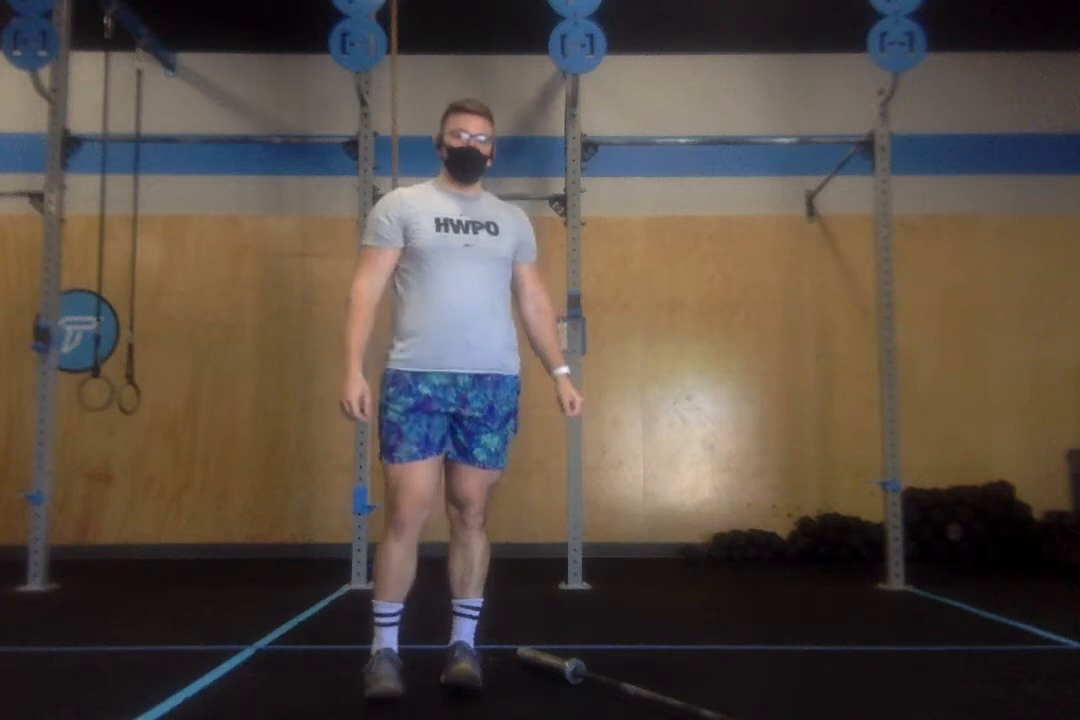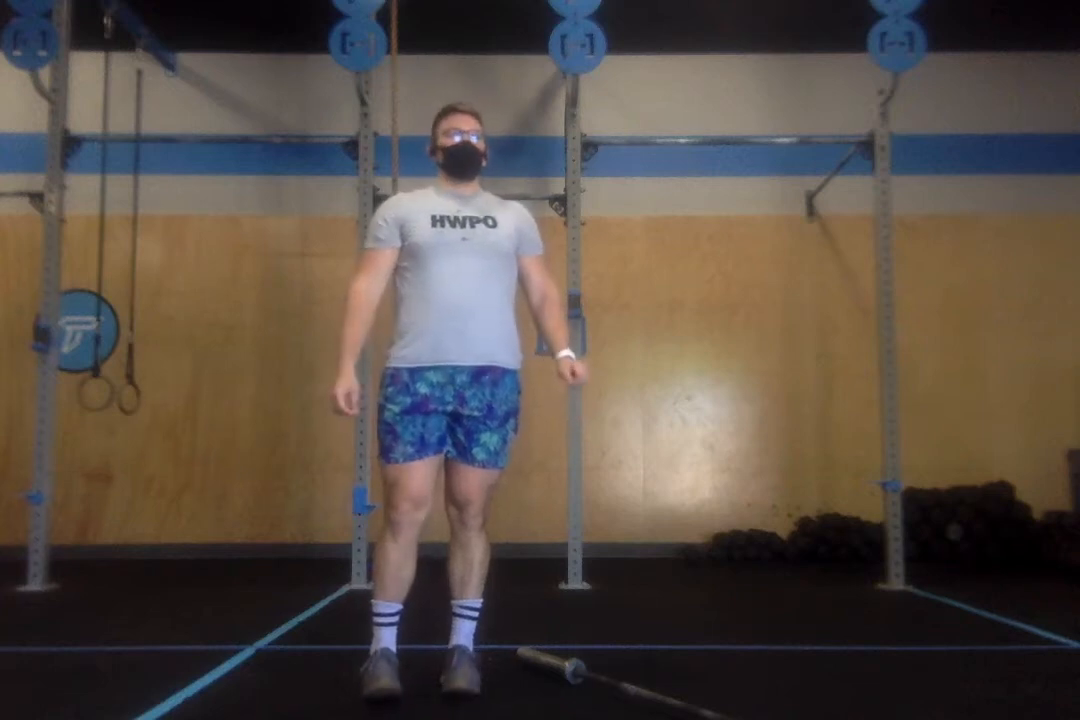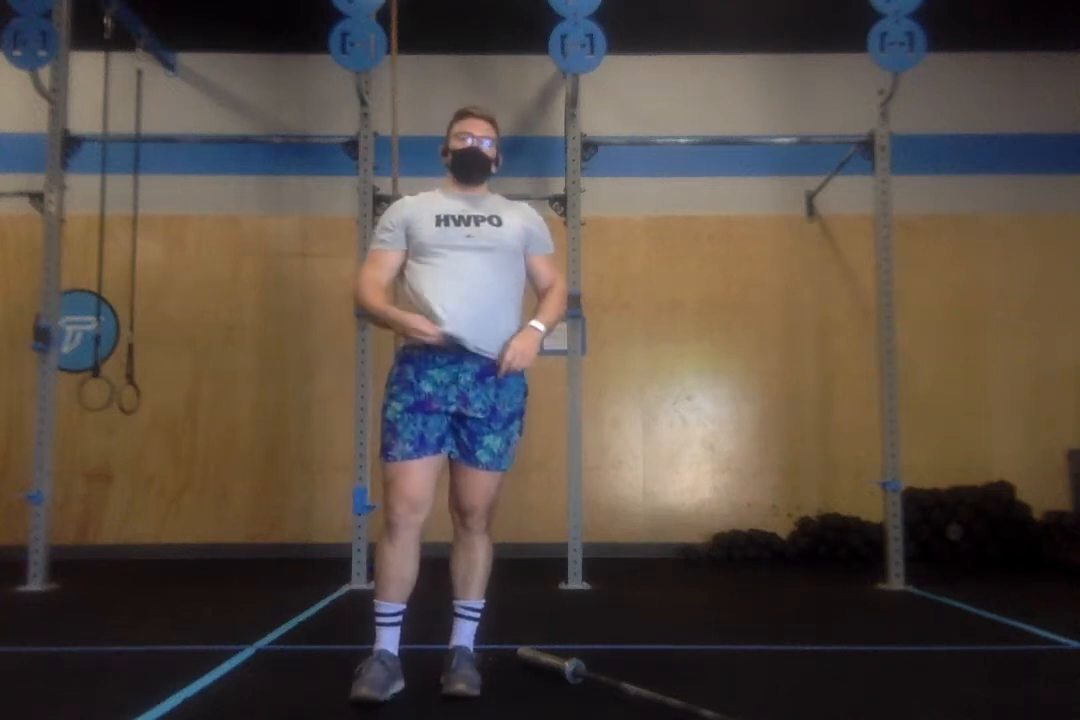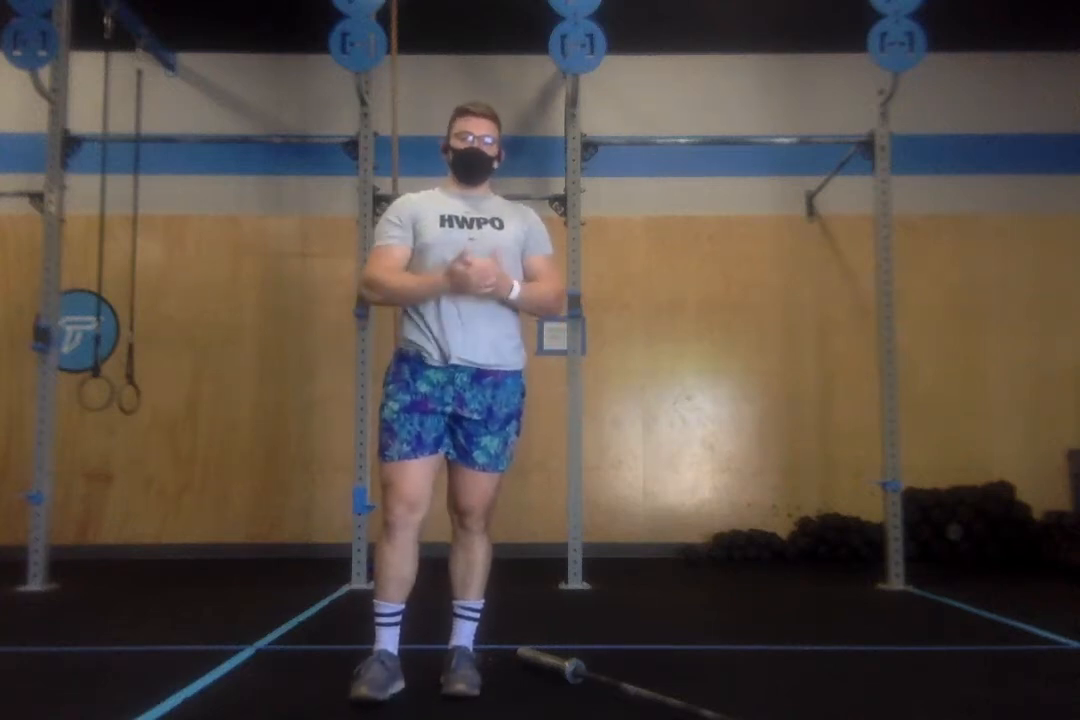
dt=0.7s
person 1, frame 1
left shoulder: (513, 220)
right shoulder: (401, 205)
left elbow: (534, 302)
right elbow: (367, 289)
left wrist: (560, 372)
right wrist: (353, 368)
left hip: (493, 383)
right hip: (416, 379)
left knee: (470, 514)
right knee: (407, 514)
left ankle: (463, 643)
right ankle: (384, 649)
person 1, frame 2
left shoulder: (515, 217)
right shoulder: (400, 209)
left elbow: (542, 291)
right elbow: (367, 287)
left wrist: (564, 350)
right wrist: (346, 366)
left hip: (492, 379)
right hip: (415, 376)
left knee: (470, 514)
right knee: (405, 511)
left ankle: (462, 647)
right ankle: (383, 650)
person 1, frame 3
left shoulder: (523, 218)
right shoulder: (407, 211)
left elbow: (554, 286)
right elbow: (368, 285)
left wrist: (534, 330)
right wrist: (402, 318)
left hip: (496, 378)
right hip: (421, 373)
left knee: (474, 516)
right knee: (404, 511)
left ankle: (462, 648)
right ankle: (384, 653)
person 1, frame 4
left shoulder: (524, 220)
right shoulder: (410, 208)
left elbow: (553, 297)
right elbow: (374, 283)
left wrist: (507, 287)
right wrist: (443, 279)
left hip: (495, 381)
right hip: (419, 374)
left knee: (473, 516)
right knee: (402, 511)
left ankle: (462, 648)
right ankle: (385, 653)
